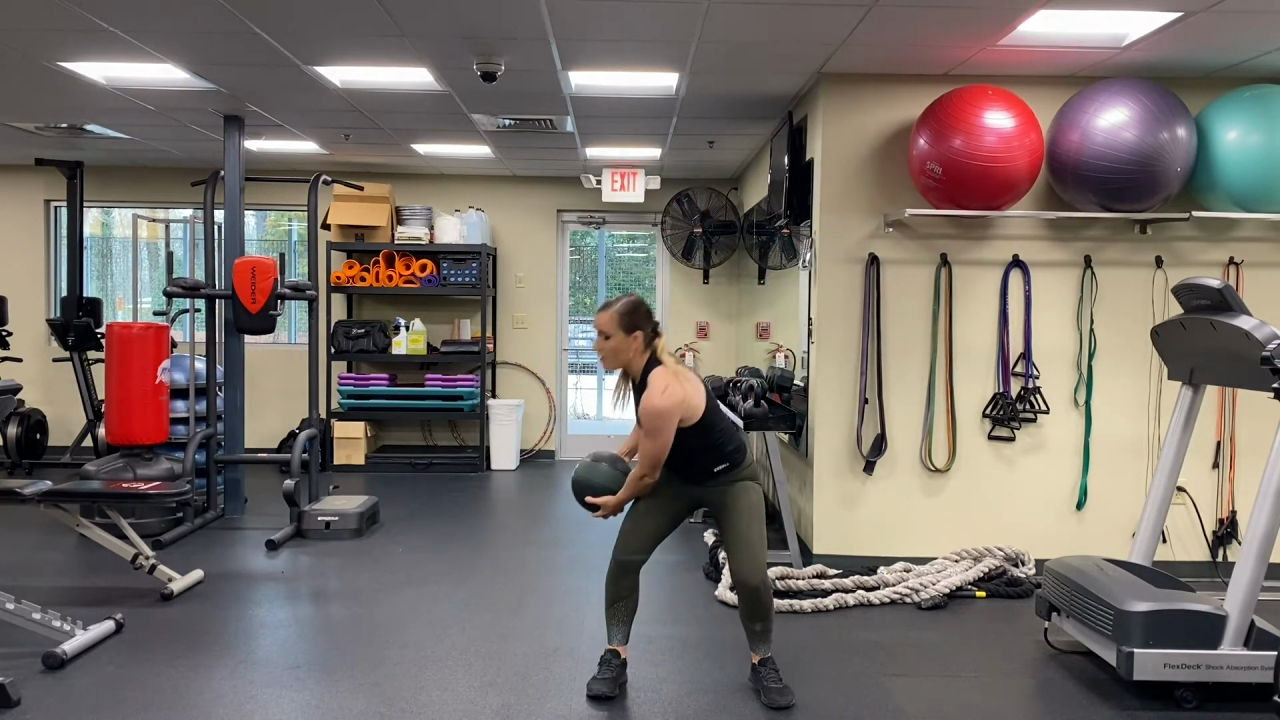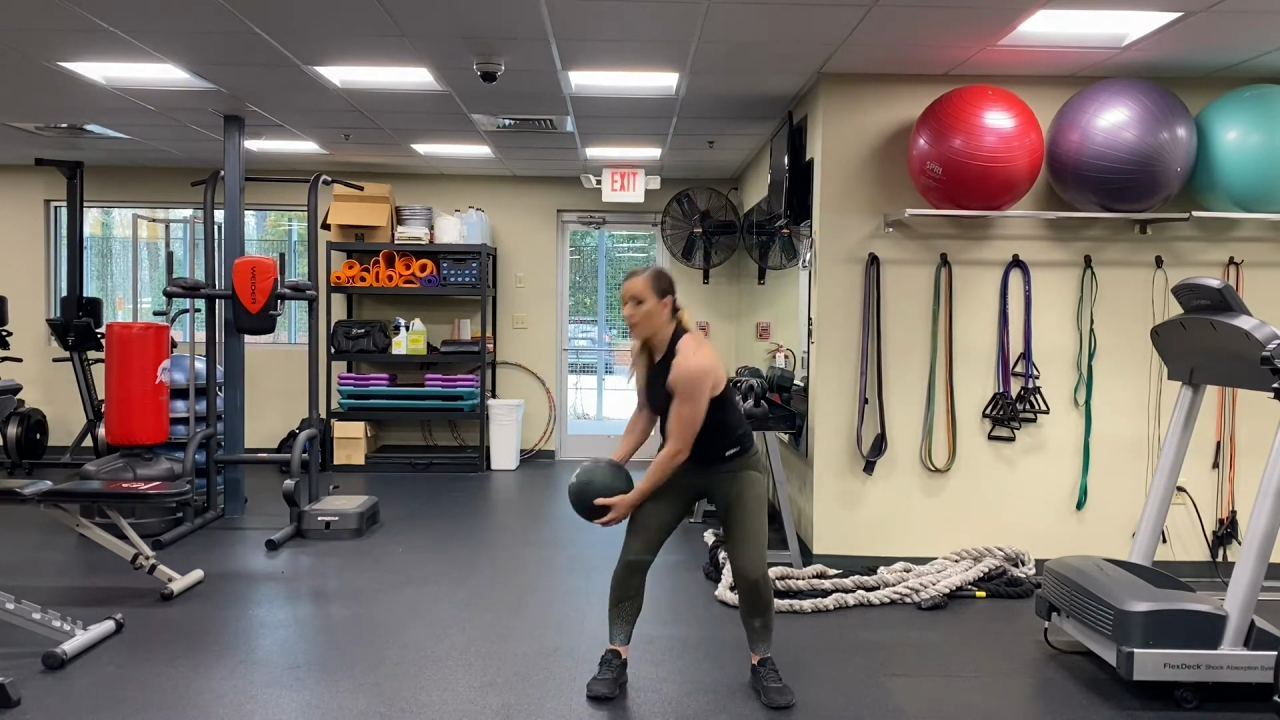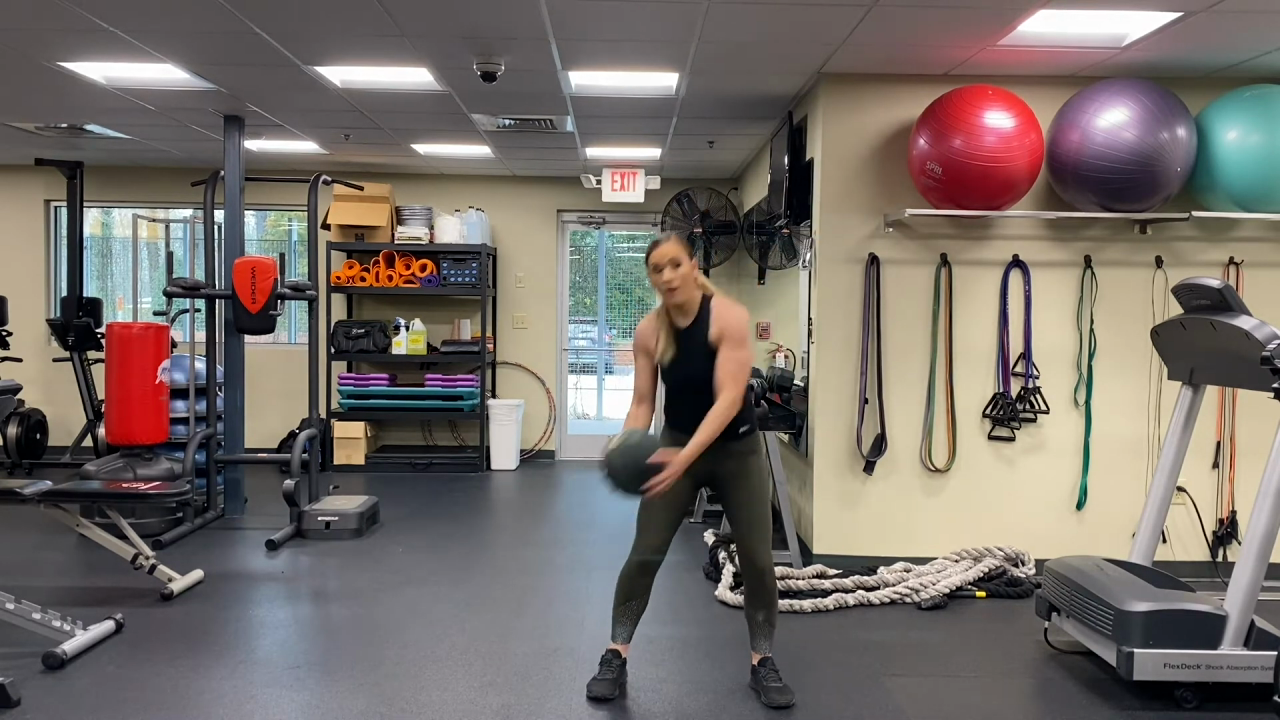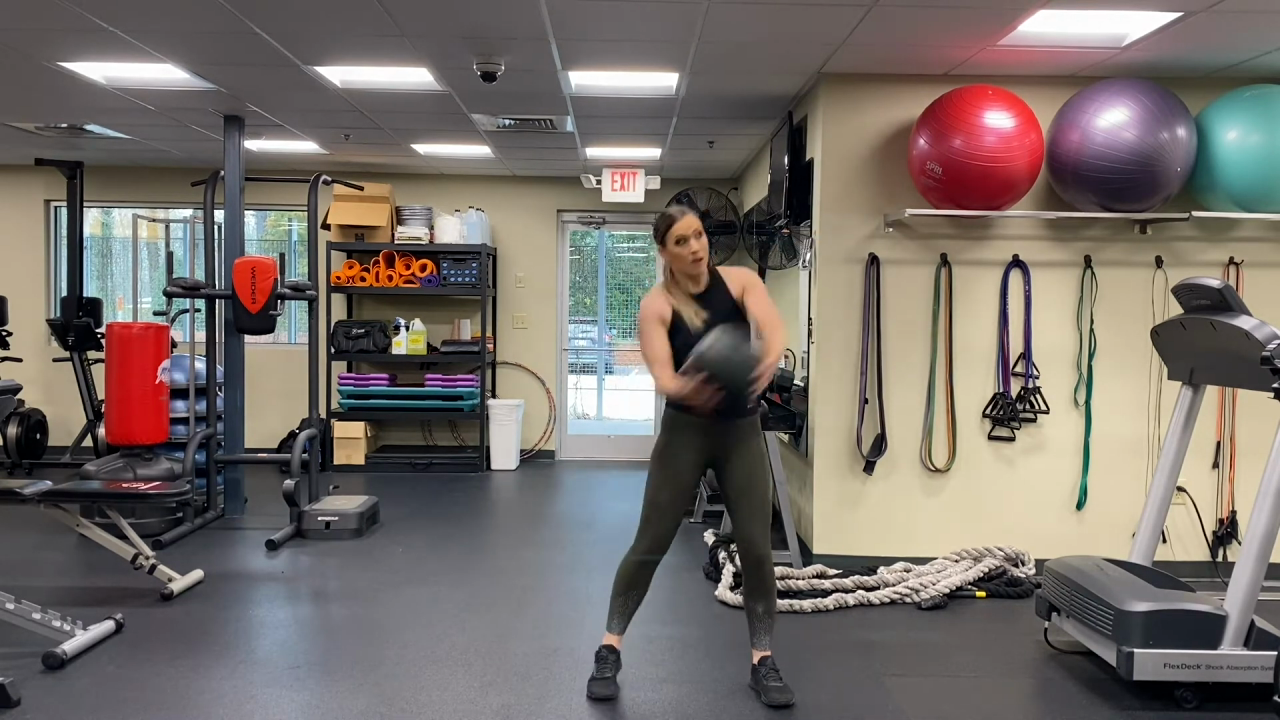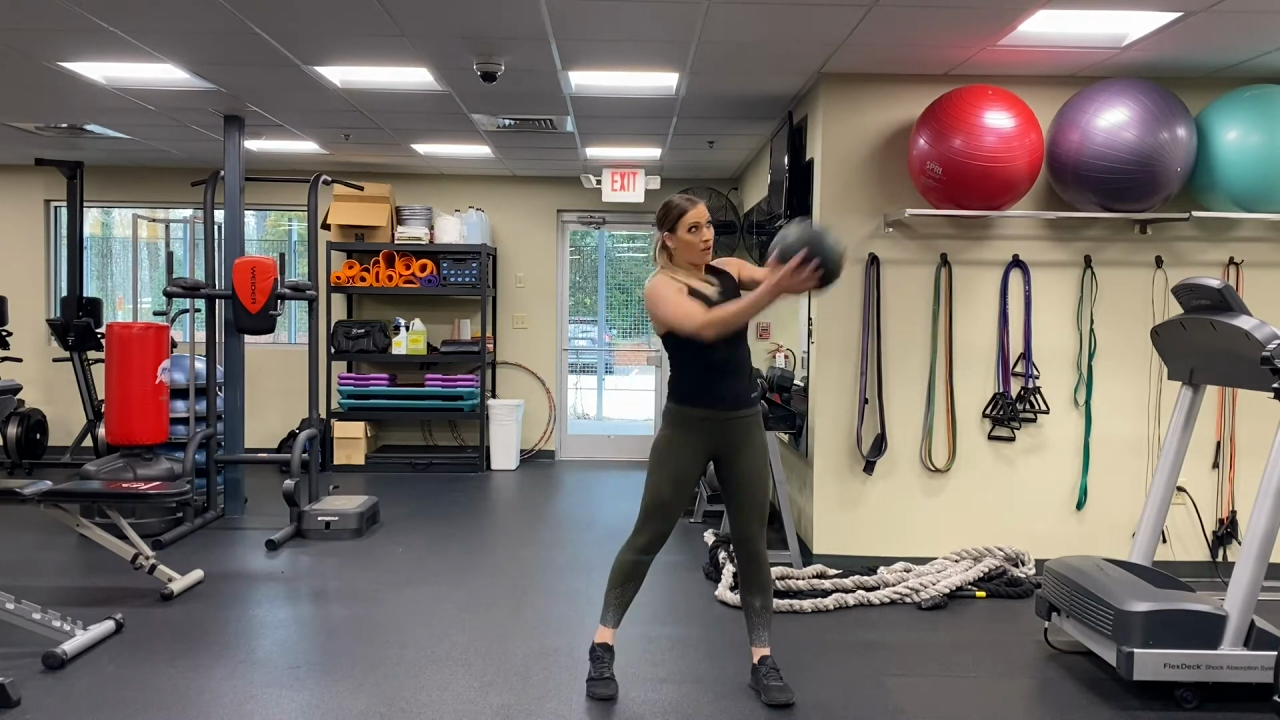
dt=0.1s
person 1, frame 1
left shoulder: (664, 391)
right shoulder: (637, 370)
left elbow: (655, 462)
left wrist: (616, 502)
right wrist: (621, 456)
left hip: (729, 478)
right hip: (676, 474)
left knee: (751, 577)
right knee: (625, 558)
left ankle: (763, 662)
right ankle: (615, 657)
person 1, frame 2
left shoulder: (693, 360)
right shoulder: (643, 353)
left elbow: (677, 448)
left wrist: (632, 500)
right wrist: (613, 462)
left hip: (734, 467)
right hip: (682, 466)
left knee: (752, 573)
right knee: (634, 558)
left ankle: (762, 662)
right ankle: (616, 656)
person 1, frame 3
left shoulder: (728, 316)
right shoulder: (650, 331)
left elbow: (728, 402)
right elbow: (643, 401)
left wrist: (686, 457)
left hip: (738, 449)
right hip: (680, 443)
left knee: (757, 560)
right knee: (646, 553)
left ankle: (763, 661)
right ankle: (615, 655)
person 1, frame 4
left shoulder: (739, 280)
right shoulder: (656, 304)
left elbow: (773, 329)
right elbow: (661, 377)
left wrist: (767, 361)
right wrist: (685, 389)
left hip: (740, 431)
right hip: (683, 429)
left knee: (756, 549)
right knee: (649, 546)
left ankle: (762, 660)
right ankle: (610, 649)
person 1, frame 5
left shoulder: (730, 270)
right shoulder: (662, 288)
left elbow: (775, 278)
right elbow: (707, 326)
left wrist: (805, 276)
right wrist: (770, 293)
left hip: (743, 422)
right hip: (687, 425)
left knee: (753, 544)
right knee: (648, 538)
left ankle: (762, 658)
right ankle: (603, 646)
